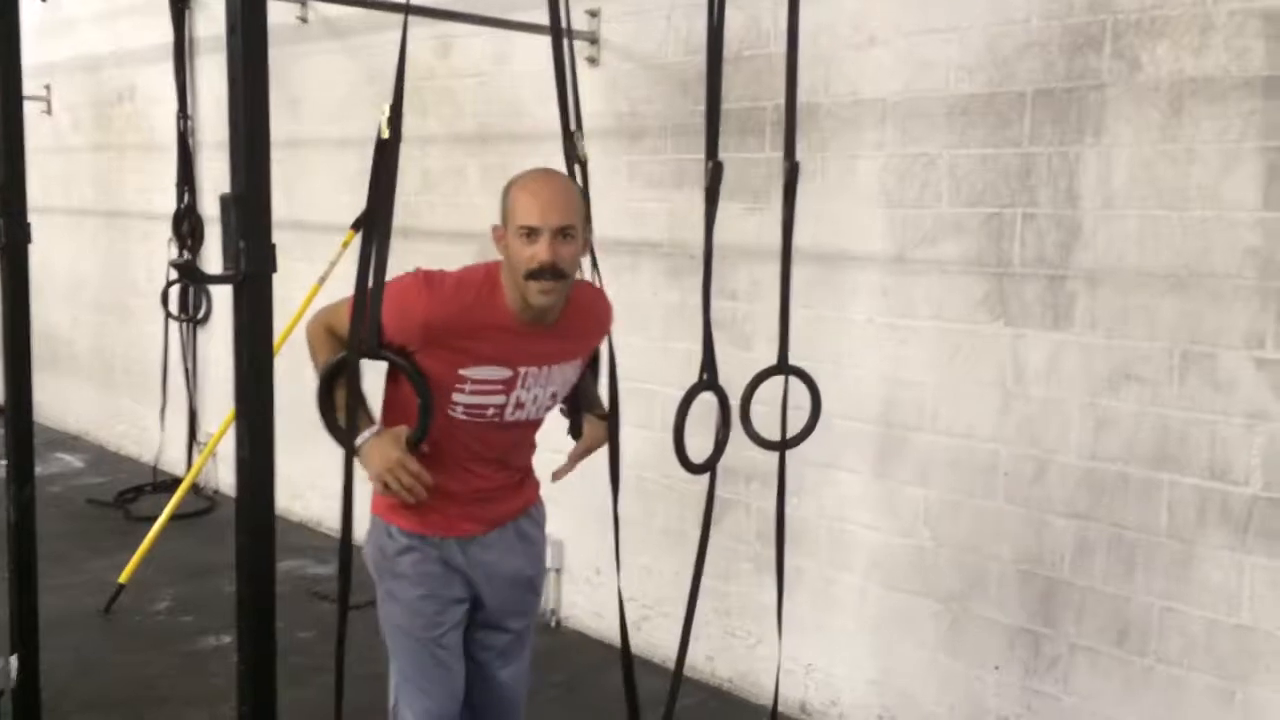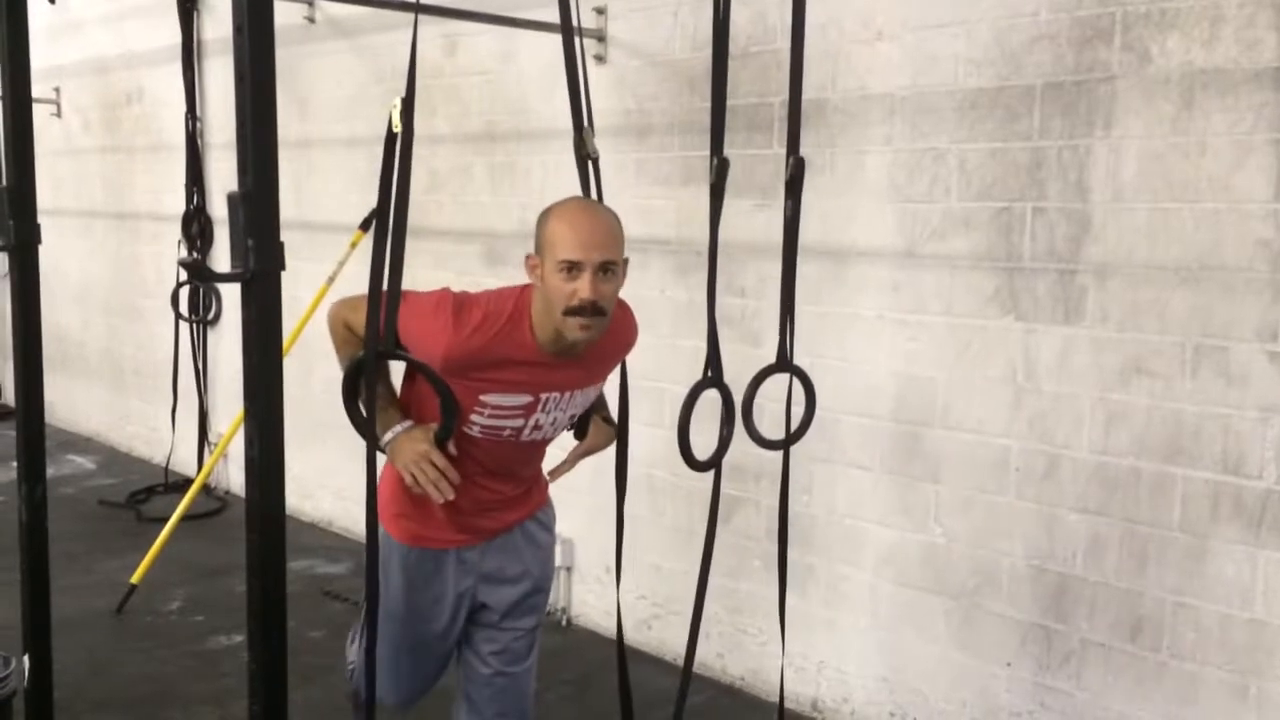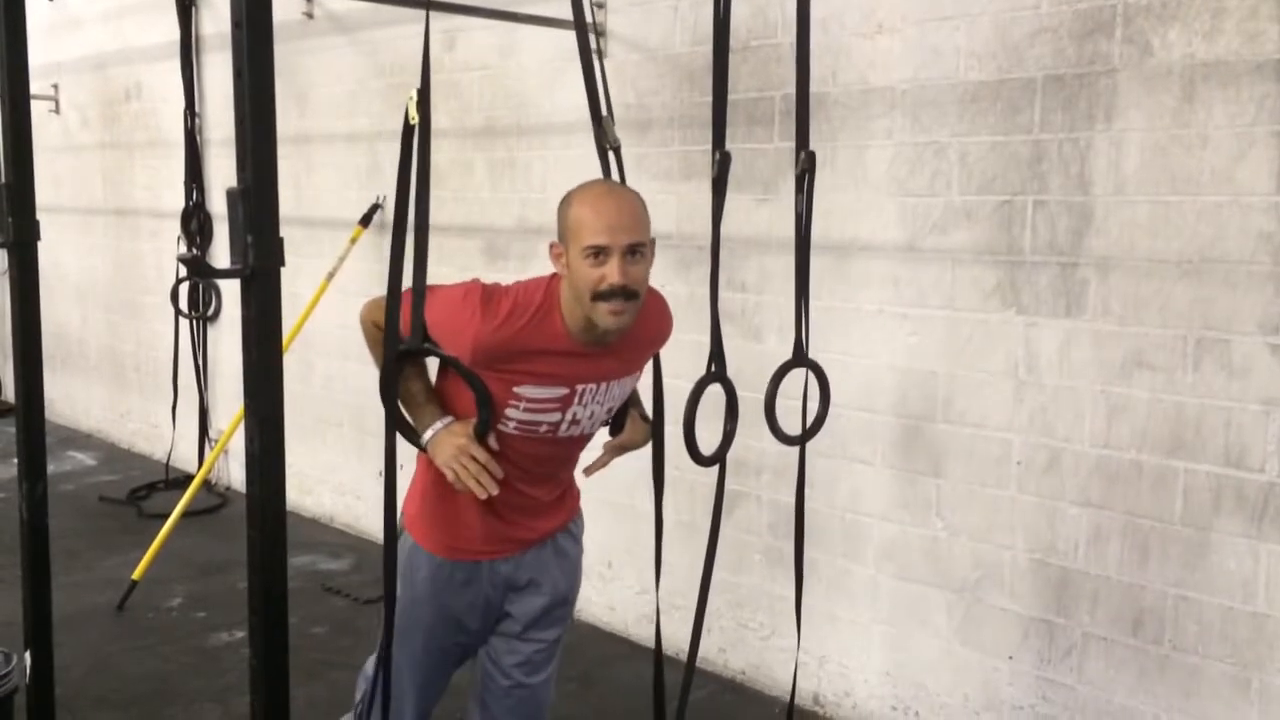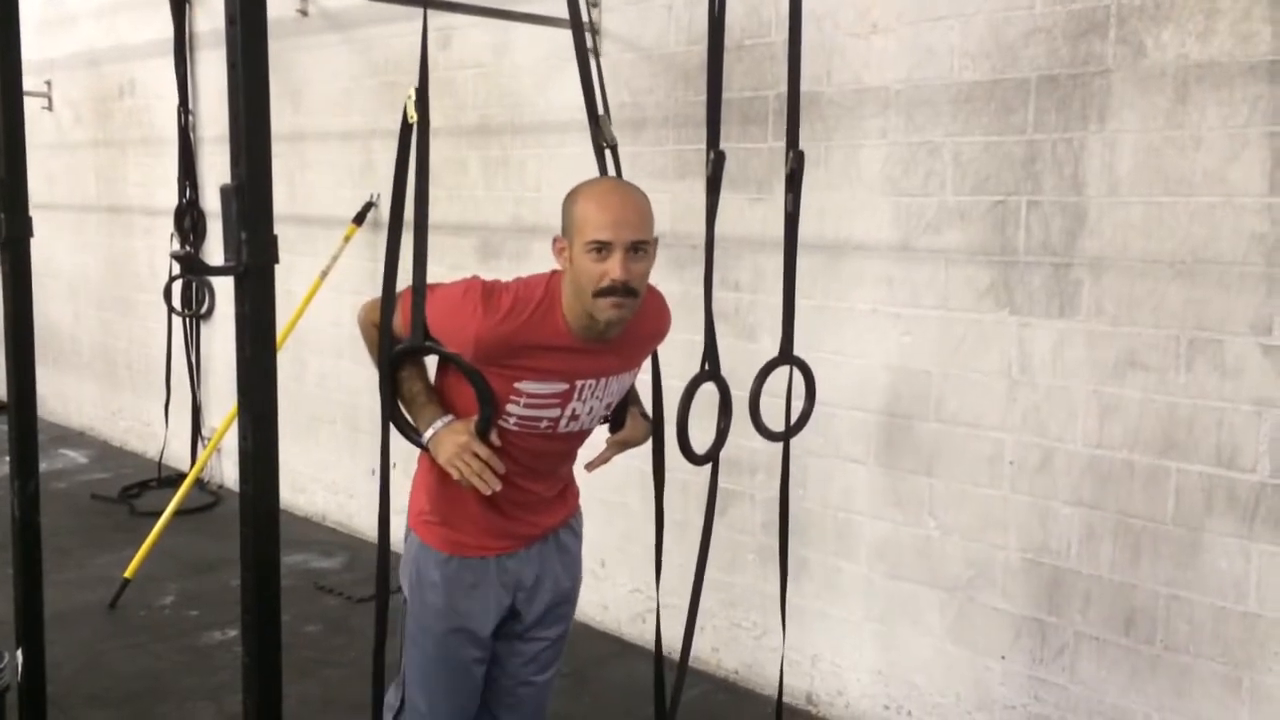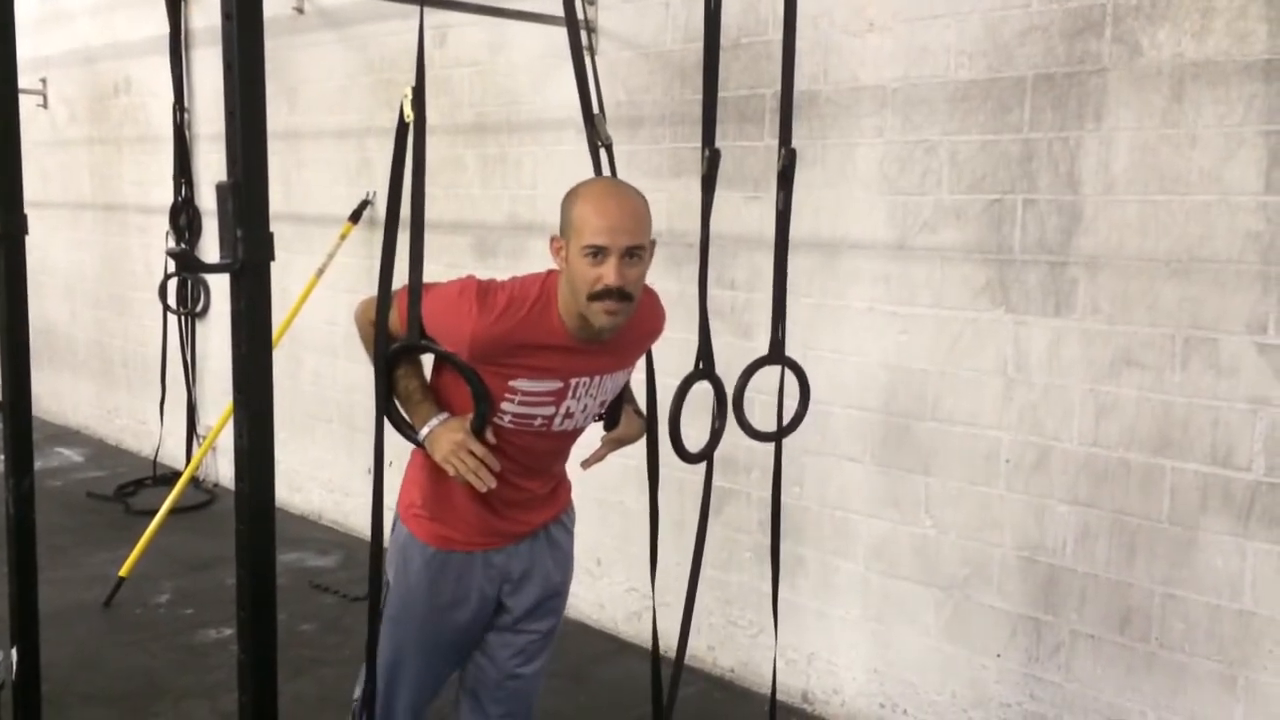
dt=0.7s
person 1, frame 1
left shoulder: (592, 312)
right shoulder: (434, 302)
right elbow: (325, 328)
left wrist: (594, 411)
right wrist: (365, 435)
left hip: (512, 527)
right hip: (419, 532)
person 1, frame 2
left shoulder: (618, 330)
right shoulder: (463, 328)
right elbow: (345, 317)
left wrist: (601, 416)
right wrist: (393, 428)
left hip: (519, 530)
right hip: (426, 530)
right ankle: (370, 640)
person 1, frame 3
left shoulder: (652, 320)
right shoulder: (492, 320)
right elbow: (377, 317)
left wrist: (634, 413)
right wrist: (433, 425)
left hip: (549, 541)
right hip: (452, 539)
person 1, frame 4
left shoulder: (650, 317)
right shoulder: (491, 315)
right elbow: (375, 318)
left wrist: (634, 410)
right wrist: (433, 423)
left hip: (552, 538)
right hip: (458, 543)
person 1, frame 5
left shoulder: (644, 317)
right shoulder: (488, 314)
right elbow: (372, 317)
left wrist: (629, 409)
right wrist: (428, 421)
left hip: (541, 533)
right hip: (445, 537)
